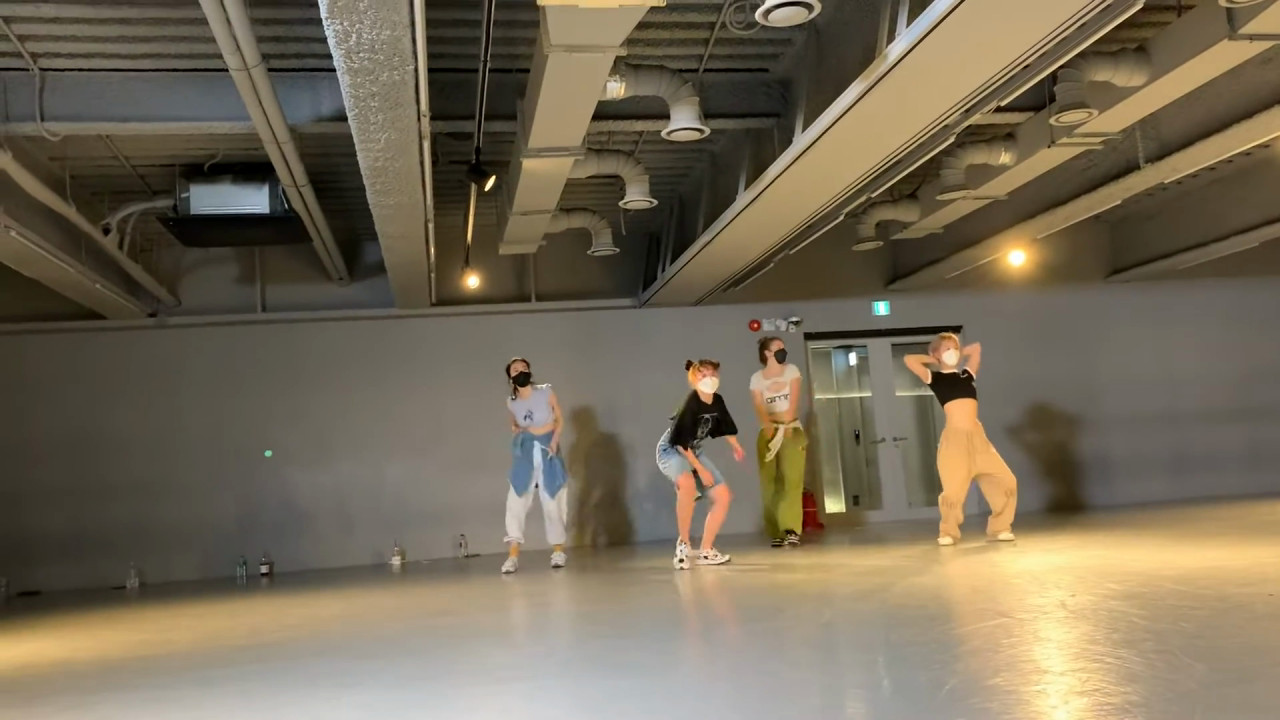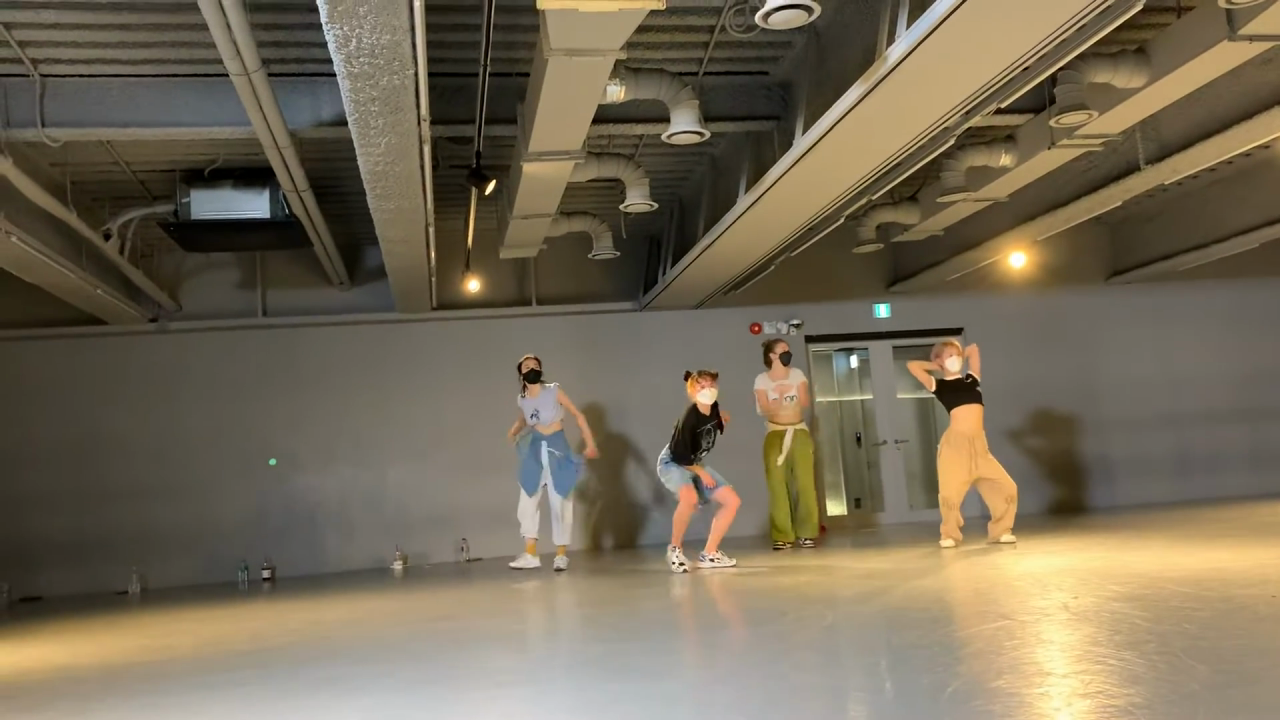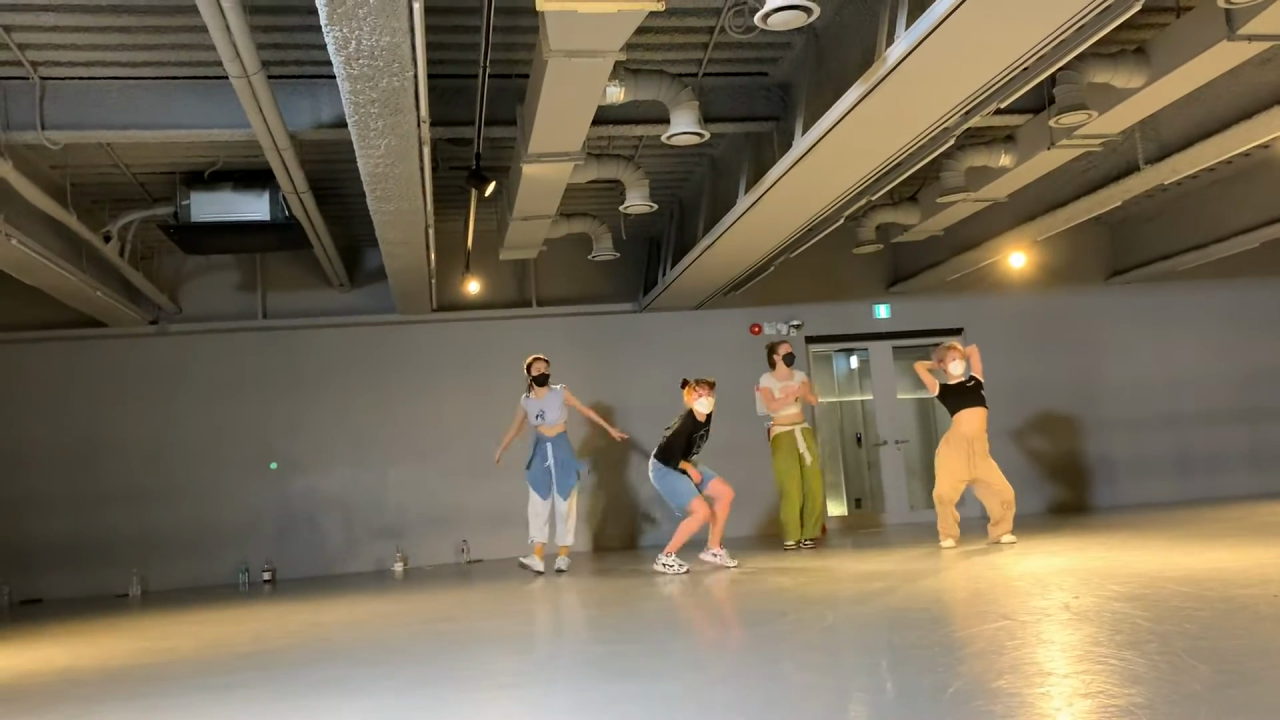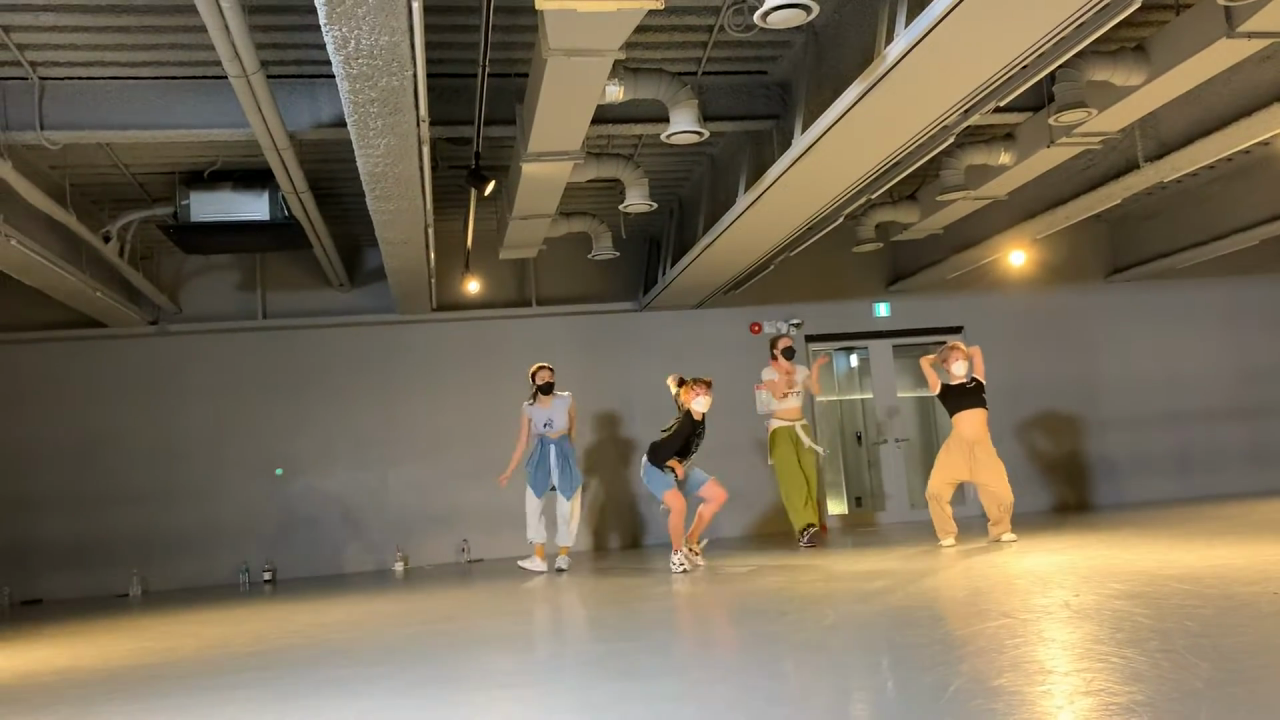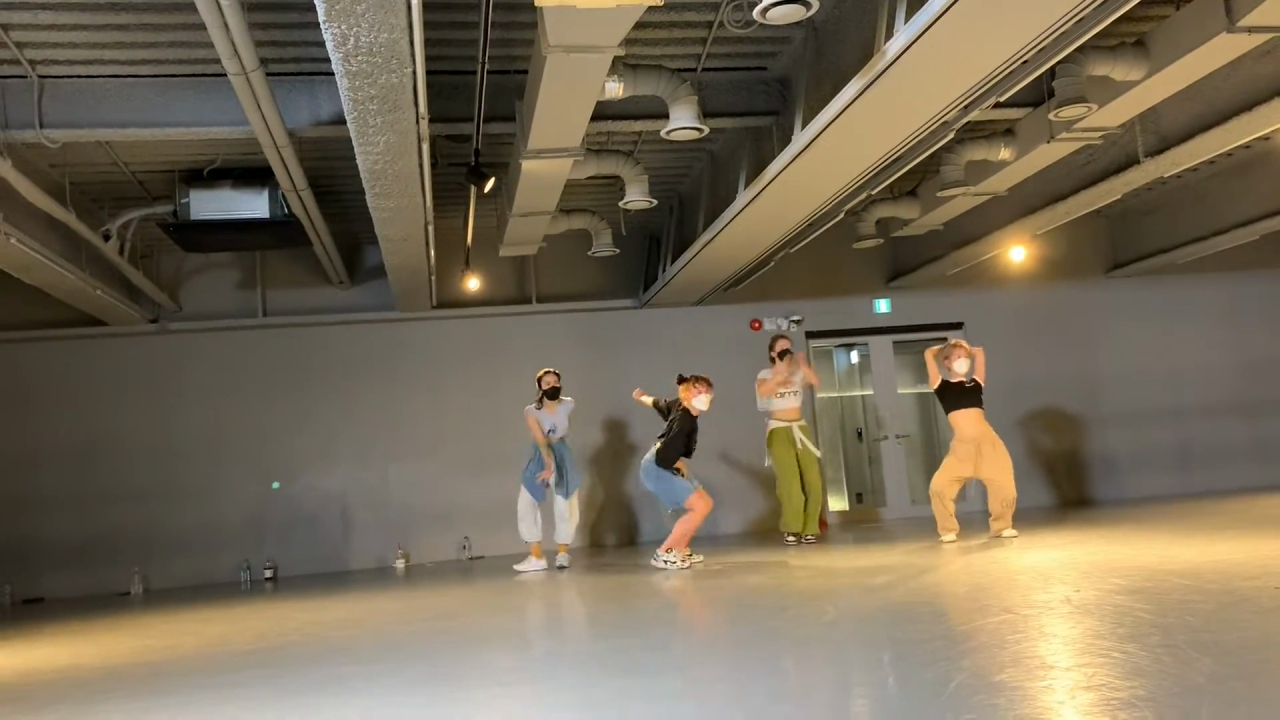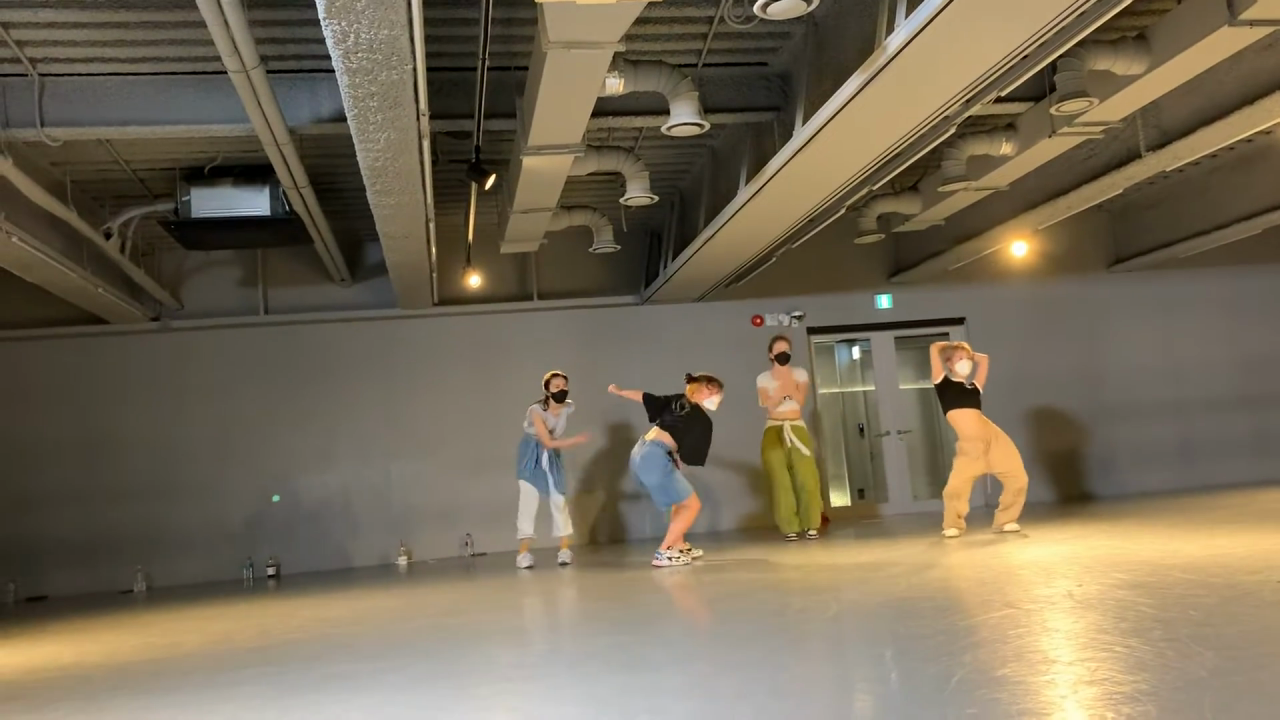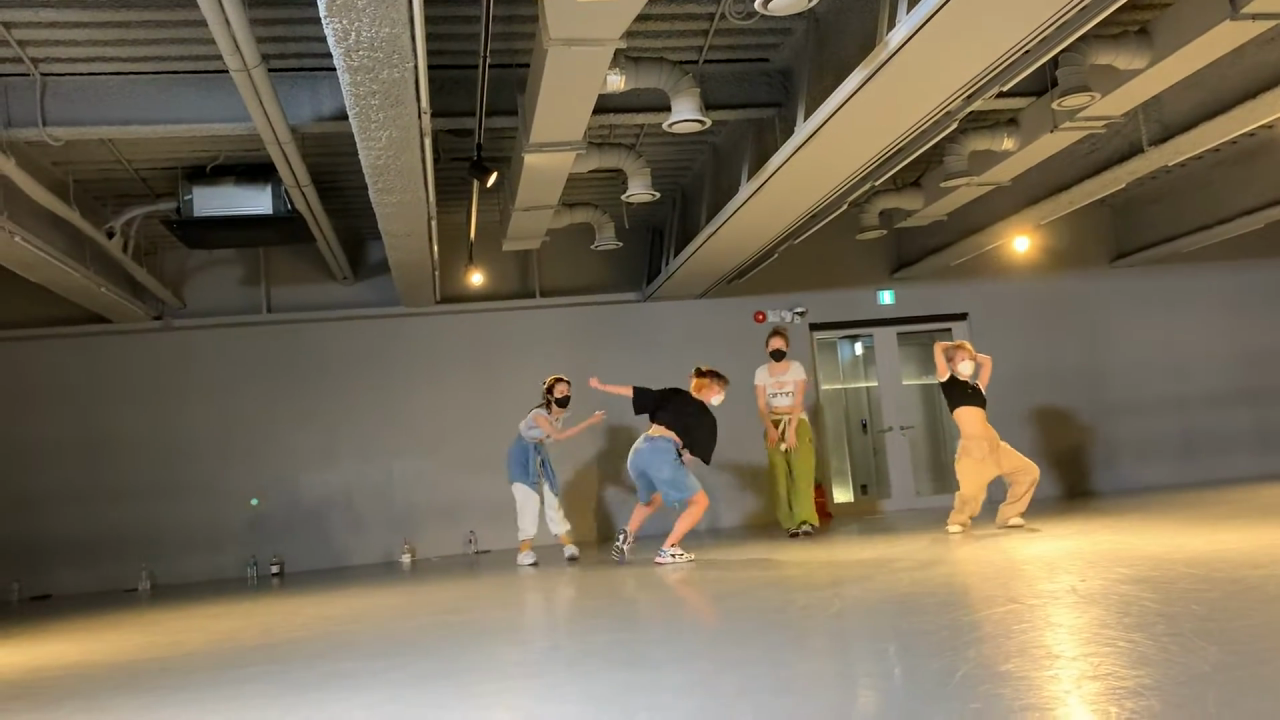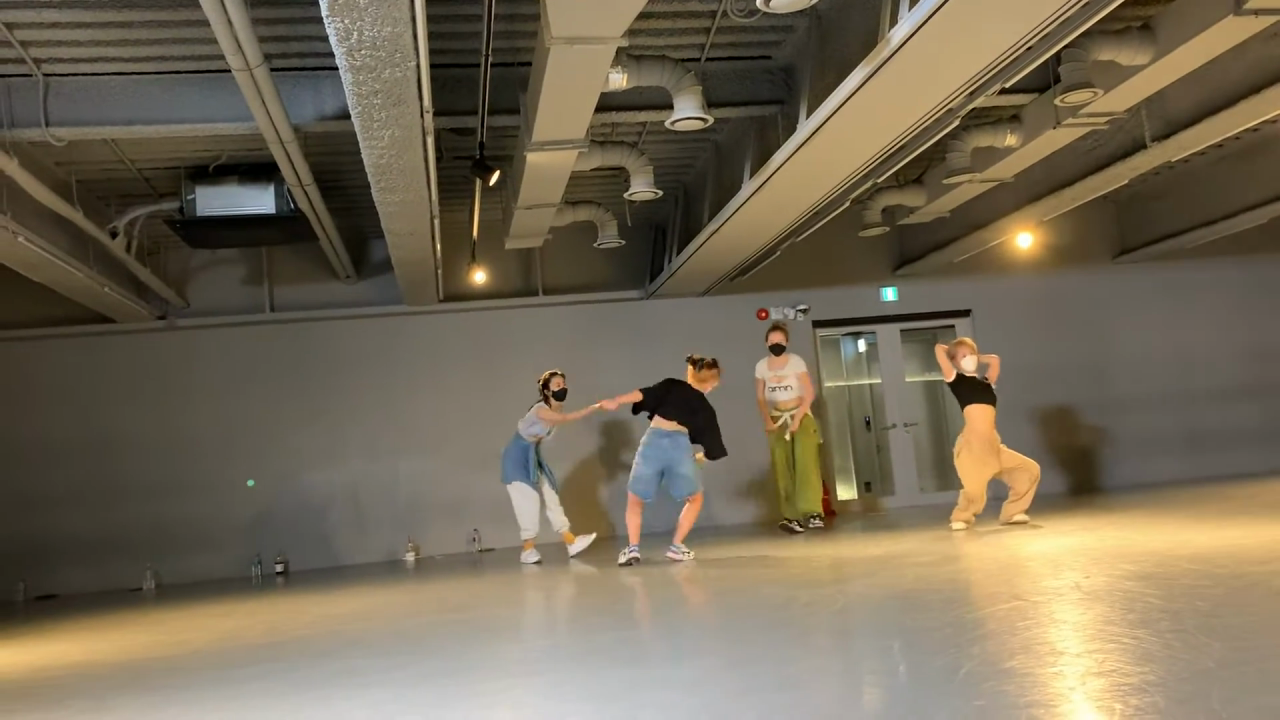
dt=0.2s
person 1, frame 1
left shoulder: (791, 370)
right shoulder: (757, 378)
left elbow: (794, 399)
right elbow: (759, 408)
left wrist: (788, 421)
right wrist: (767, 425)
left hip: (792, 430)
right hip: (769, 432)
left knee: (792, 479)
right knee: (770, 484)
left ankle: (791, 530)
right ankle: (777, 532)
person 1, frame 2
left shoulder: (797, 374)
right shoulder: (762, 380)
left elbow: (805, 401)
right elbow: (764, 410)
left wrist: (792, 405)
right wrist: (774, 407)
left hip: (799, 432)
right hip: (775, 434)
left knee: (805, 483)
right knee: (777, 487)
left ankle: (807, 533)
right ankle: (782, 536)
person 1, frame 3
left shoulder: (800, 376)
right shoulder: (766, 379)
left elbow: (813, 400)
right elbow: (770, 406)
left wrist: (804, 391)
right wrist: (794, 393)
left hip: (803, 432)
right hip: (781, 434)
left knee: (813, 484)
right knee: (790, 487)
left ankle: (808, 534)
right ankle: (791, 535)
person 1, frame 4
left shoulder: (801, 370)
right shoulder: (769, 372)
left elbow: (816, 390)
right elbow: (777, 394)
left wrist: (816, 369)
right wrist: (783, 375)
left hip: (801, 428)
right hip: (780, 428)
left knee: (809, 479)
right knee: (791, 478)
left ankle: (809, 527)
right ankle: (804, 526)
person 1, frame 5
left shoulder: (798, 370)
right shoulder: (765, 373)
left elbow: (815, 382)
right elbow: (762, 393)
left wrist: (802, 364)
right wrist: (781, 374)
left hip: (800, 428)
right hip: (778, 429)
left knee: (812, 479)
right knee: (789, 479)
left ankle: (809, 530)
right ankle: (791, 529)
person 1, frame 6
left shoulder: (800, 373)
right shoulder: (764, 378)
left elbow: (801, 400)
right elbow: (768, 404)
left wrist: (792, 388)
right wrist: (781, 391)
left hip: (797, 428)
right hip: (774, 430)
left knee: (807, 477)
right knee: (779, 480)
left ankle: (810, 525)
right ankle: (790, 527)
person 1, frame 7
left shoulder: (797, 368)
right shoulder: (761, 372)
left elbow: (799, 402)
right elbow: (761, 406)
left wrist: (792, 427)
right wrist: (770, 428)
left hip: (798, 422)
right hip: (774, 424)
left knee: (802, 470)
right knee: (780, 475)
left ankle: (805, 520)
right ankle: (792, 523)
person 1, frame 8
left shoulder: (796, 361)
right shoulder: (761, 366)
left elbow: (810, 392)
right elbow: (760, 397)
left wrist: (798, 418)
right wrist: (766, 419)
left hip: (800, 415)
right hip: (777, 419)
left knee: (805, 462)
right knee: (782, 468)
left ankle: (812, 512)
right ankle: (793, 517)
person 2, frame 1
left shoulder: (546, 392)
right shoulder: (512, 402)
left elbow: (559, 419)
left wrist: (555, 441)
right wrist: (516, 429)
left hip: (548, 449)
right hip: (526, 451)
left knee: (553, 503)
right knee: (516, 503)
left ankle: (558, 552)
right ankle: (513, 556)
person 2, frame 2
left shoulder: (554, 391)
right shoulder: (523, 399)
left elbow: (577, 414)
left wrist: (590, 441)
right wrist: (514, 432)
left hip: (557, 449)
right hip: (534, 450)
left knee: (560, 502)
right knee: (528, 500)
left ankle: (561, 555)
right ankle: (530, 554)
person 2, frame 3
left shoulder: (560, 393)
right shoulder: (526, 401)
left elbow: (585, 411)
right elbow: (516, 426)
left wrist: (610, 429)
right wrist: (501, 449)
left hip: (560, 448)
right hip: (540, 450)
left knee: (564, 503)
right knee: (538, 504)
left ankle: (563, 556)
right ankle: (537, 557)
person 2, frame 4
left shoulder: (566, 400)
right shoulder: (528, 408)
right elbow: (522, 441)
left wrist: (571, 446)
right wrist: (510, 470)
left hip: (563, 452)
right hip: (542, 453)
left knee: (567, 505)
right knee: (533, 503)
left ankle: (563, 555)
right ankle: (538, 557)
person 2, frame 5
left shoulder: (568, 405)
right shoulder: (532, 412)
right elbow: (541, 442)
right wrist: (548, 464)
left hip: (560, 454)
right hip: (540, 455)
left knee: (565, 505)
right knee: (526, 504)
left ankle: (563, 553)
right ankle: (536, 557)
person 2, frame 6
left shoulder: (568, 408)
right shoulder: (536, 411)
right elbow: (548, 442)
right wrist: (574, 440)
left hip: (552, 453)
right hip: (531, 452)
left knee: (558, 499)
right knee: (529, 498)
left ankle: (564, 549)
right ankle: (523, 552)
person 2, frame 7
left shoulder: (563, 412)
right shoulder: (539, 415)
right elbow: (558, 436)
right wrist: (589, 422)
left hip: (539, 455)
right hip: (522, 455)
left knee: (551, 499)
right knee: (529, 499)
left ankle: (568, 545)
right ankle: (524, 550)
person 2, frame 8
left shoulder: (556, 408)
right shoulder: (540, 410)
right elbow: (565, 419)
right wrist: (595, 407)
left hip: (532, 454)
right hip: (517, 455)
left knee: (550, 496)
right knee: (528, 500)
left ankle: (571, 541)
right ankle: (528, 549)
person 3, frame 1
left shoulder: (967, 375)
right shoulder: (934, 377)
left elbow: (976, 348)
right elbow: (908, 359)
left wrist: (959, 356)
right wrist: (932, 360)
left hip: (977, 436)
right hip: (954, 438)
left knee: (1006, 481)
right knee: (953, 491)
left ankle: (1000, 528)
right ankle: (948, 532)
person 3, frame 2
left shoulder: (971, 378)
right shoulder: (938, 385)
left elbow: (973, 349)
right elbow: (912, 365)
left wrist: (960, 360)
right wrist: (935, 366)
left hip: (978, 442)
right hip: (955, 442)
left knee: (1007, 487)
right knee: (950, 493)
left ankle: (1000, 531)
right ankle: (950, 535)
person 3, frame 3
left shoulder: (975, 381)
right shoulder: (942, 389)
left elbow: (973, 349)
right elbow: (918, 366)
right wrist: (936, 365)
left hip: (979, 446)
right hip: (955, 444)
left knee: (1004, 492)
right knee: (944, 492)
left ankle: (1000, 532)
right ankle: (949, 535)
person 3, frame 4
left shoulder: (976, 382)
right shoulder: (943, 389)
left elbow: (976, 350)
right elbow: (924, 361)
right wrist: (940, 357)
left hip: (983, 447)
right hip: (957, 447)
left knee: (1002, 494)
right knee: (935, 489)
left ankle: (1000, 530)
right ankle: (947, 534)
person 3, frame 5
left shoulder: (975, 383)
right shoulder: (942, 386)
left elbow: (979, 352)
right elbow: (929, 354)
right wrist: (945, 350)
left hip: (988, 443)
right hip: (962, 447)
left knee: (1005, 489)
right knee: (938, 486)
left ankle: (1001, 526)
right ankle: (948, 530)
person 3, frame 6
left shoulder: (973, 387)
right shoulder: (942, 383)
left elbow: (984, 359)
right elbow: (934, 348)
right wrist: (951, 347)
left hip: (992, 440)
right hip: (968, 447)
left knee: (1018, 479)
right knee: (954, 488)
left ankle: (1005, 520)
right ankle: (953, 525)
person 3, frame 7
left shoulder: (977, 387)
right shoulder: (948, 381)
left elbow: (987, 361)
right elbow: (938, 347)
right wrist: (954, 348)
left hip: (992, 443)
right hip: (971, 447)
left knee: (1030, 472)
right knee: (970, 491)
left ankle: (1008, 515)
right ankle: (958, 520)
person 3, frame 8
left shoulder: (987, 382)
right shoulder: (955, 379)
left elbow: (994, 359)
right elbow: (939, 349)
left wrist: (976, 356)
right wrist: (954, 352)
left hip: (992, 443)
right hip: (971, 443)
left knee: (1031, 469)
right knee: (974, 490)
left ankle: (1012, 512)
right ankle: (961, 517)
person 4, frame 1
left shoulder: (717, 402)
right shoulder: (691, 403)
left elbow: (725, 426)
right elbow: (681, 442)
left wrist: (735, 445)
right wrist: (699, 468)
left hip: (695, 451)
right hip: (672, 451)
left knee: (723, 496)
right knee: (687, 483)
left ankle: (705, 551)
right ankle: (683, 542)
person 4, frame 2
left shoulder: (713, 407)
right shoulder: (689, 417)
right elbow: (680, 456)
left wrist: (722, 417)
right wrist: (702, 473)
left hip: (695, 463)
right hip: (673, 463)
left knee: (732, 501)
right knee: (690, 498)
left ankle: (709, 554)
right ankle: (675, 549)
person 4, frame 3
left shoulder: (706, 414)
right shoulder: (685, 423)
right elbow: (667, 455)
right wrist: (691, 469)
left hip: (684, 465)
right hip: (664, 468)
left knee: (726, 493)
right knee: (702, 511)
left ankle: (713, 548)
right ankle: (666, 556)
person 4, frame 4
left shoulder: (698, 414)
right shoulder: (684, 424)
left elbow: (676, 395)
right elbow: (656, 453)
left wrist: (672, 383)
right wrist: (677, 466)
left hip: (678, 464)
right hip: (657, 467)
left knee: (718, 495)
right knee: (678, 504)
left ankle: (690, 542)
right ankle: (677, 552)
person 4, frame 5
left shoulder: (679, 406)
right shoulder: (684, 422)
left elbow: (657, 403)
right elbow: (665, 457)
left wrist: (641, 397)
right wrist: (681, 466)
left hip: (669, 467)
right hip: (657, 469)
left knee: (705, 503)
right knee: (699, 507)
left ankle: (680, 549)
right ankle: (663, 553)
person 4, frame 6
left shoulder: (677, 401)
right shoulder: (702, 421)
left elbow: (647, 398)
right elbow: (694, 456)
left wrist: (619, 392)
right wrist: (678, 461)
left hip: (640, 453)
right hip: (656, 459)
left knee: (684, 498)
right knee: (692, 506)
left ankle: (678, 545)
right ankle: (664, 552)
person 4, frame 7
left shoulder: (674, 395)
right shoulder: (707, 418)
left elbow: (637, 392)
right elbow: (701, 451)
left wrist: (603, 387)
right wrist: (682, 460)
left hip: (639, 450)
right hip: (664, 455)
left knee: (650, 501)
right knee: (700, 502)
left ankle: (627, 533)
right ankle: (667, 549)
person 4, frame 8
left shoulder: (672, 386)
right shoulder: (706, 409)
left elbow: (645, 394)
right elbow: (713, 450)
left wrist: (616, 401)
right wrist: (698, 458)
left hip: (652, 443)
right hip: (681, 447)
left knee: (634, 503)
right knee: (695, 500)
left ankle: (632, 548)
right ankle: (677, 545)
